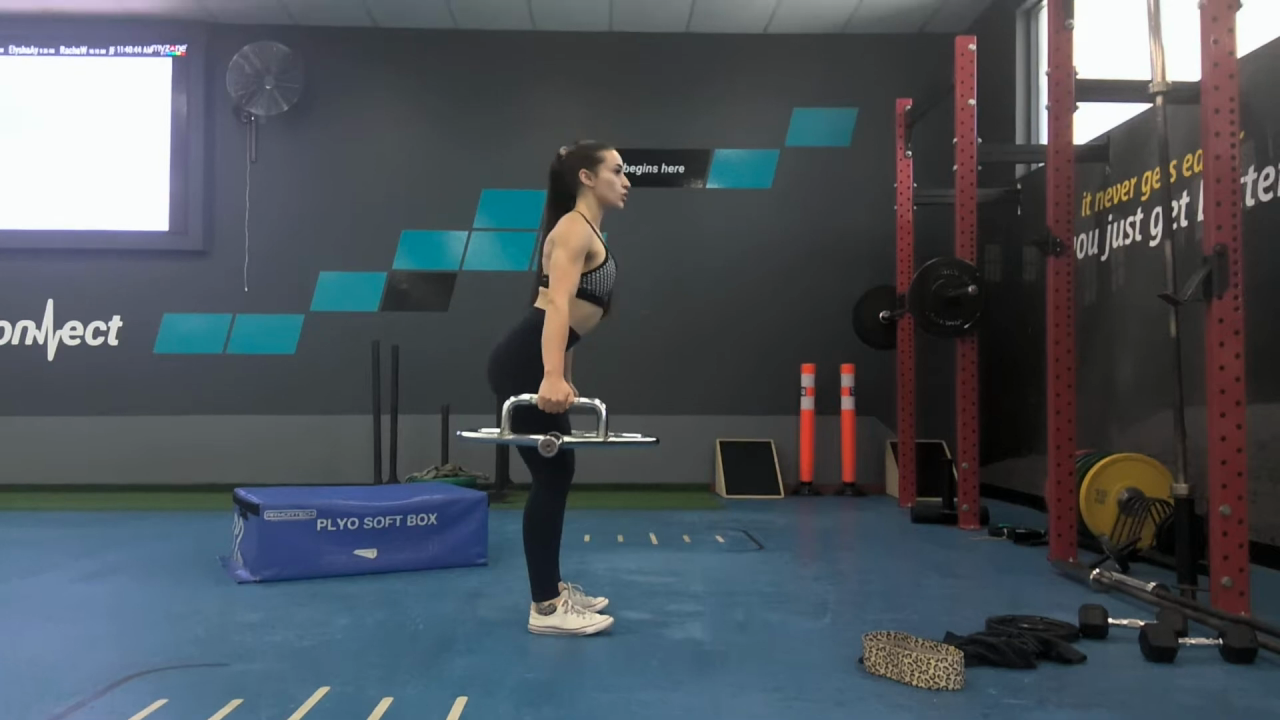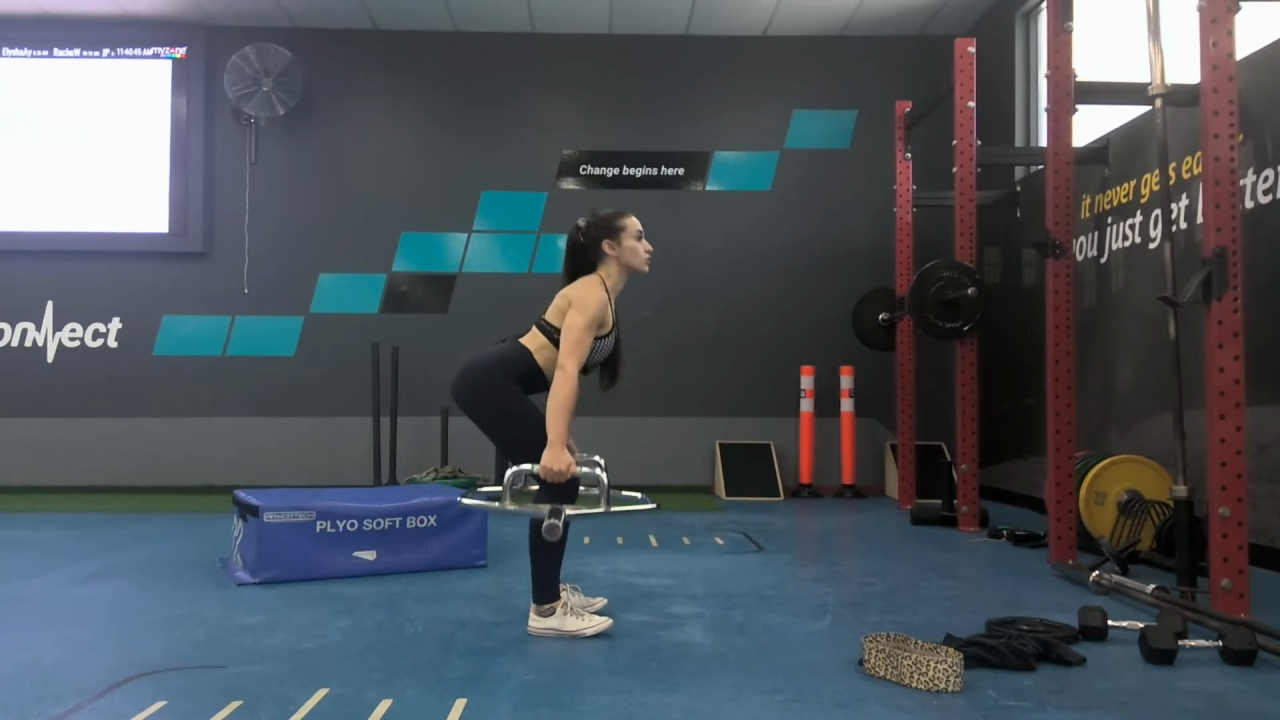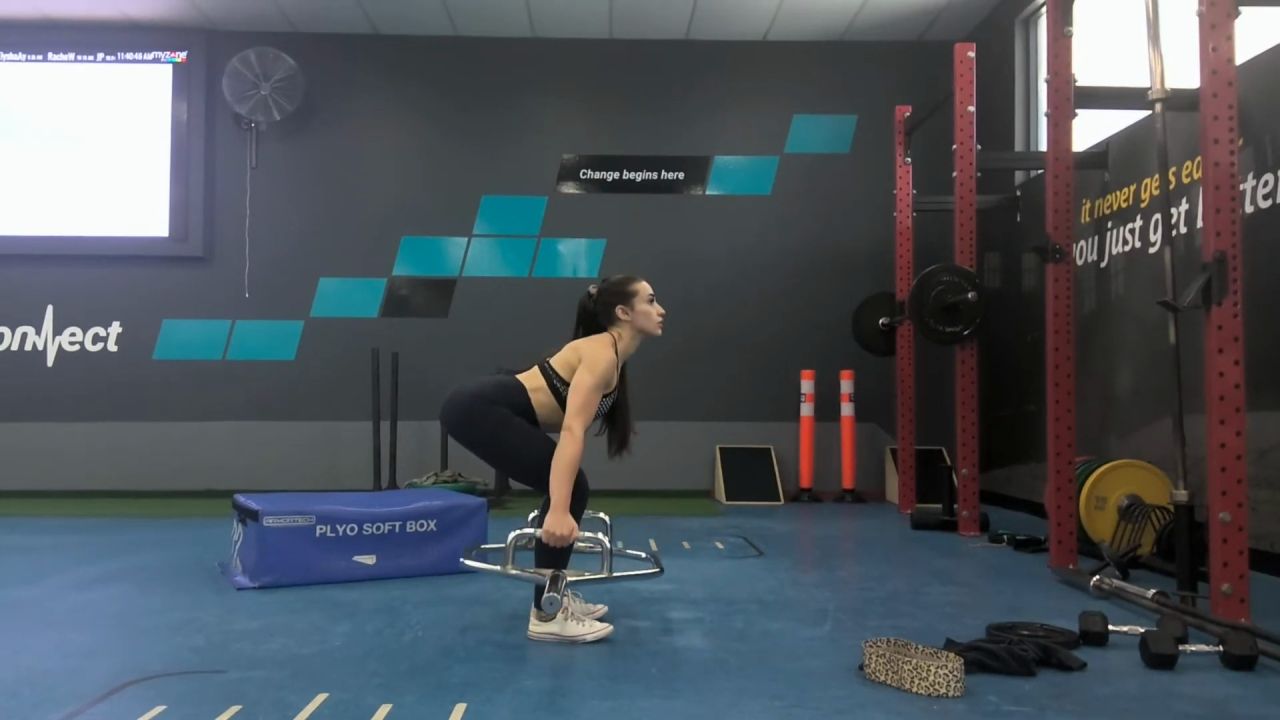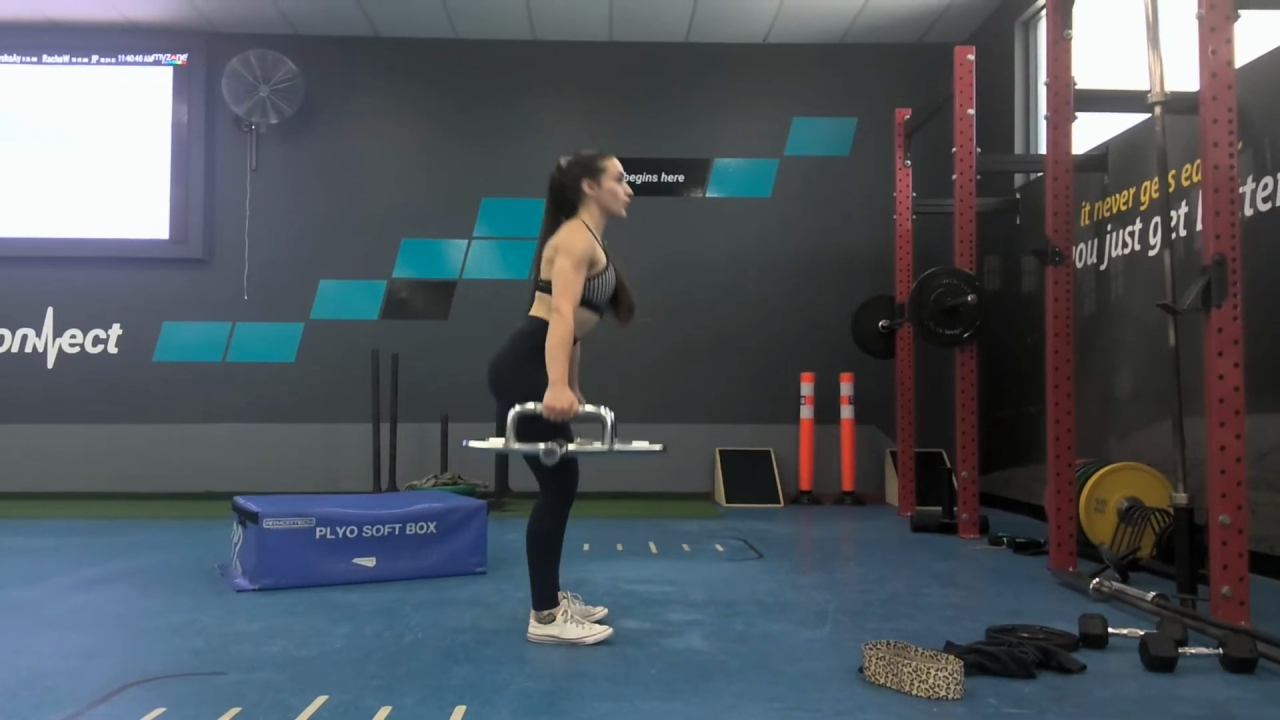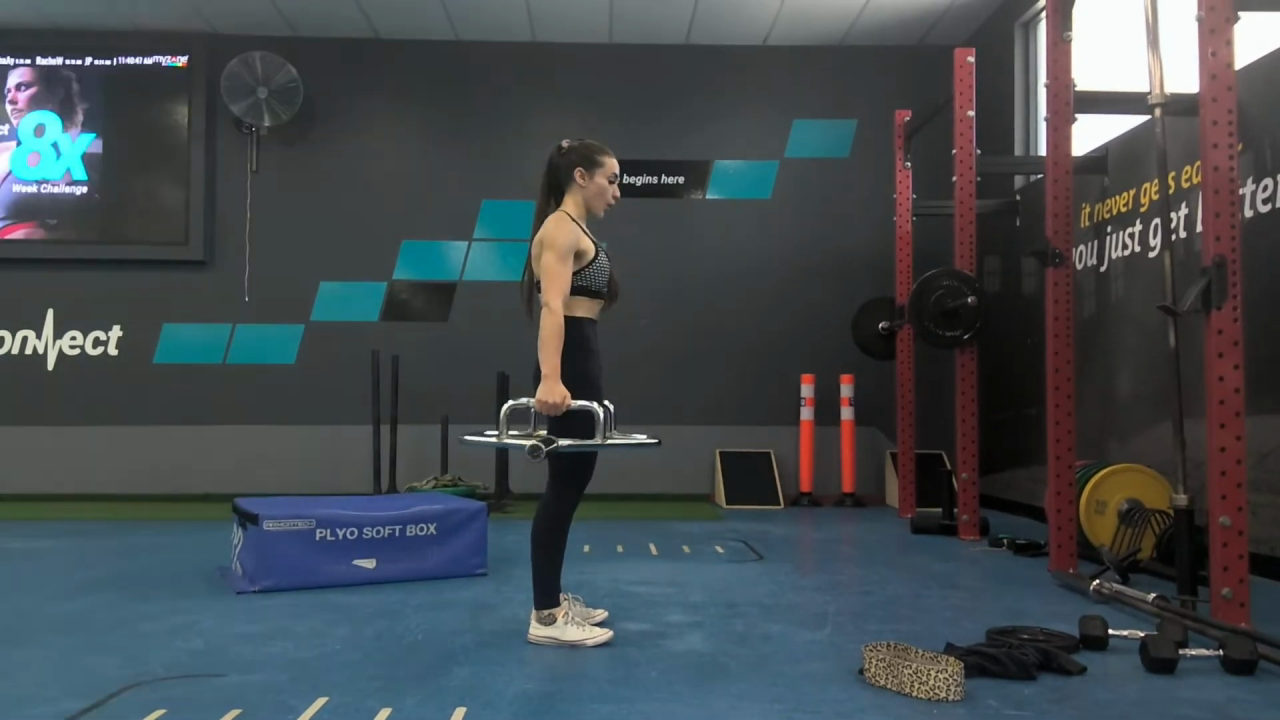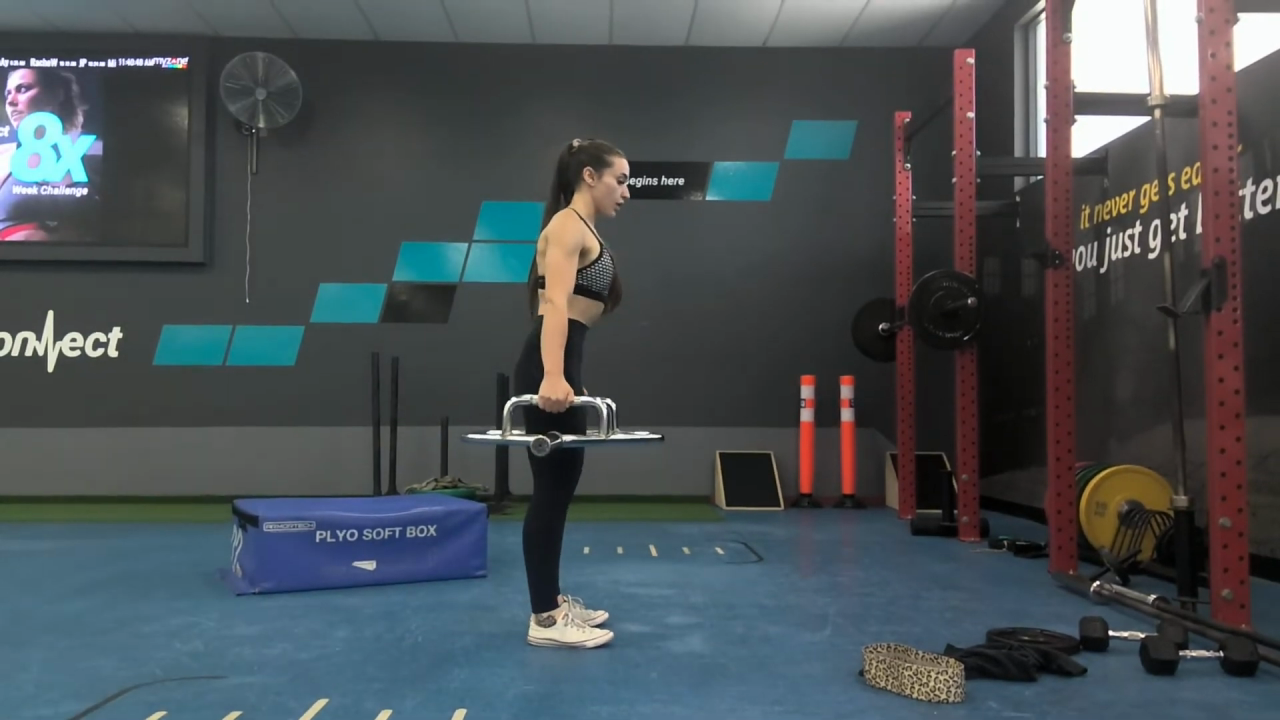
dt=0.7s
person 1, frame 1
left shoulder: (585, 231)
right shoulder: (575, 228)
right elbow: (557, 305)
left wrist: (562, 377)
right wrist: (552, 378)
left hip: (531, 361)
right hip: (524, 361)
left knee: (557, 472)
right knee: (551, 475)
left ankle: (552, 589)
right ankle: (546, 609)
person 1, frame 2
left shoulder: (600, 295)
right shoulder: (592, 293)
left elbow: (565, 370)
right elbow: (565, 370)
left wrist: (561, 438)
right wrist: (554, 447)
left hip: (495, 382)
right hip: (488, 384)
left knee: (561, 481)
right knee: (558, 481)
left ankle: (551, 590)
right ankle: (546, 610)
person 1, frame 3
left shoulder: (611, 356)
right shoulder: (603, 354)
left elbow: (572, 427)
right elbow: (573, 432)
left wrist: (564, 503)
right wrist: (559, 510)
left hip: (483, 408)
right hip: (477, 411)
left knee: (570, 488)
right knee: (570, 493)
right ankle: (547, 614)
person 1, frame 4
left shoulder: (588, 241)
right shoulder: (576, 237)
right elbow: (561, 314)
left wrist: (571, 386)
right wrist: (557, 386)
left hip: (529, 367)
right hip: (524, 368)
left knee: (562, 482)
right knee: (559, 485)
left ankle: (552, 597)
right ankle: (545, 616)
person 1, frame 5
left shoulder: (572, 229)
right shoulder: (562, 229)
right elbow: (553, 308)
right wrist: (550, 379)
left hip: (579, 361)
right hip: (570, 363)
left knee: (570, 485)
right knee: (565, 486)
left ankle: (553, 600)
right ankle: (547, 617)
person 1, frame 6
left shoulder: (581, 229)
right shoulder: (567, 225)
right elbow: (555, 306)
left wrist: (568, 376)
right wrist: (552, 376)
left hip: (562, 366)
right hip: (550, 368)
left knee: (561, 485)
right knee: (552, 487)
left ankle: (552, 601)
right ankle: (545, 619)
